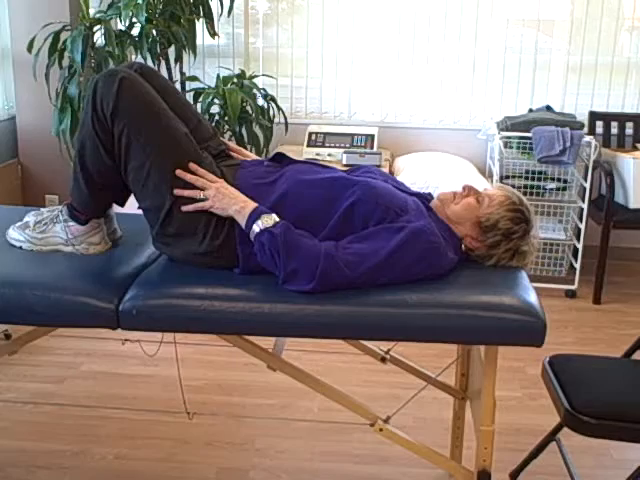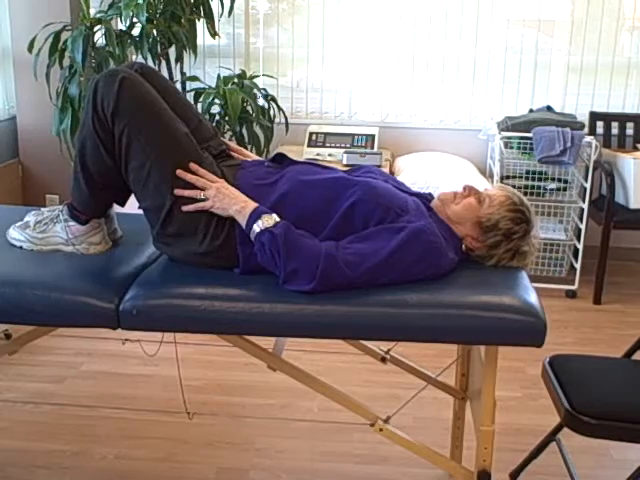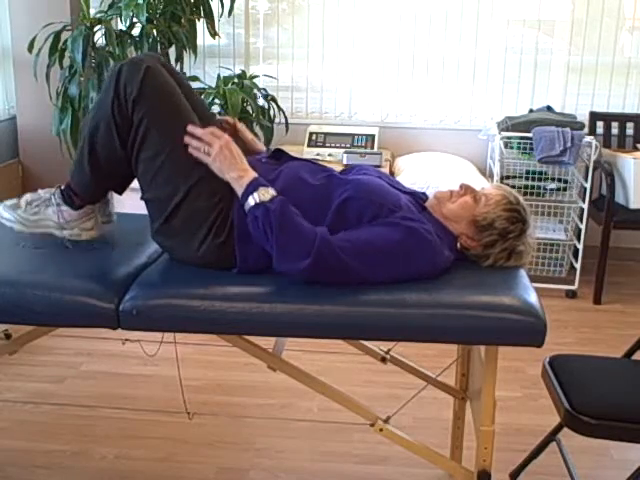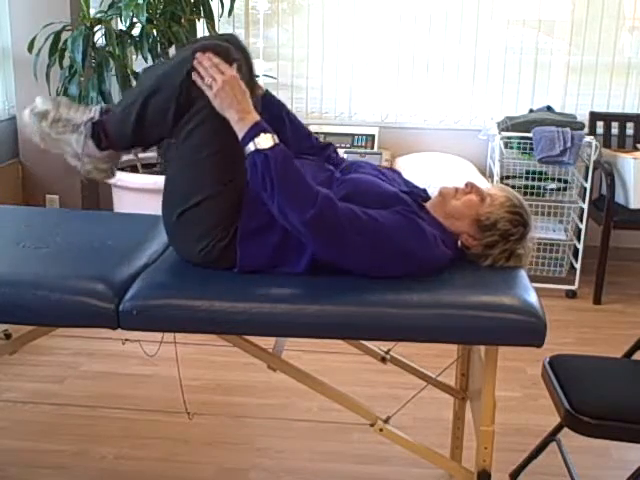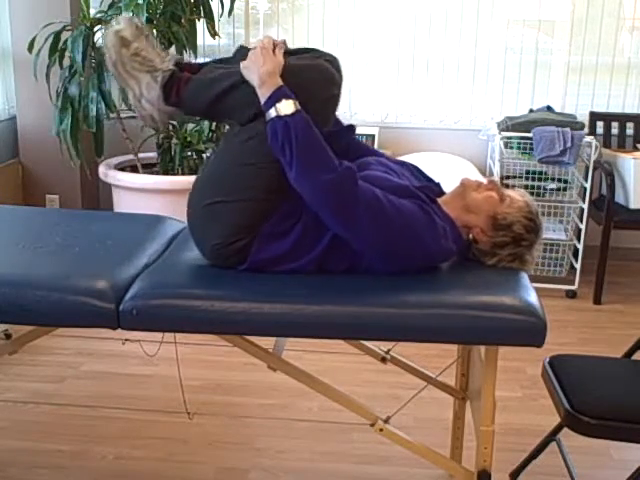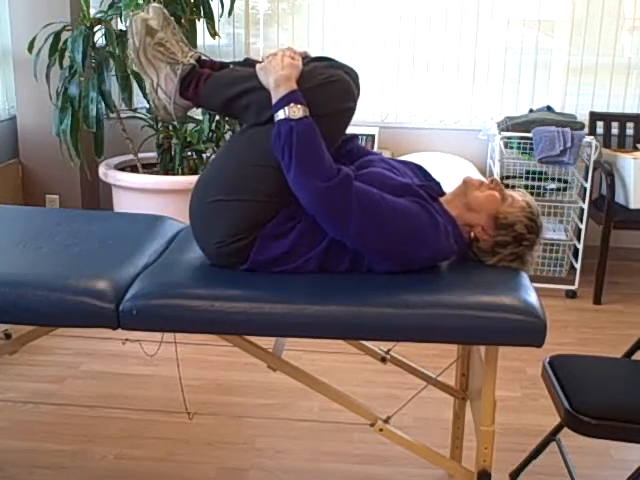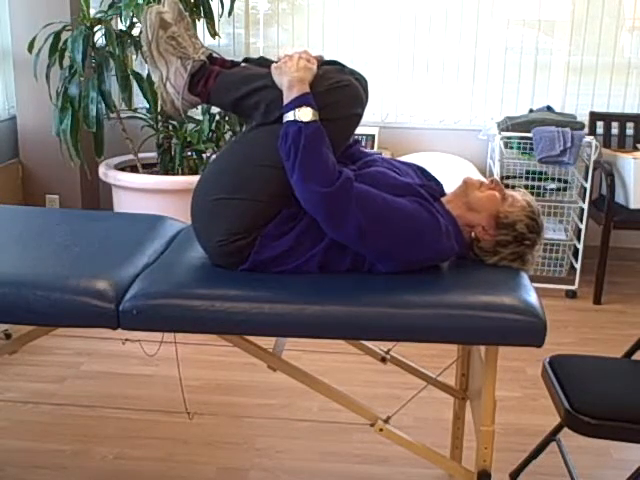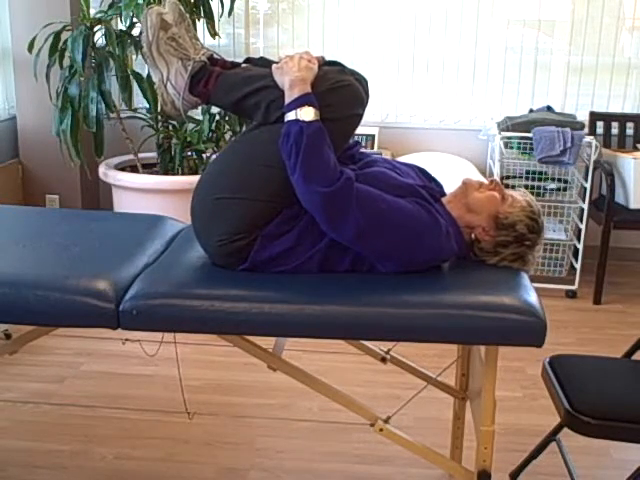
dt=0.5s
person 1, frame 1
left shoulder: (426, 244)
right shoulder: (421, 204)
left elbow: (314, 268)
left wrist: (243, 208)
right wrist: (258, 163)
left hip: (215, 228)
right hip: (237, 180)
left knee: (115, 91)
right knee: (134, 77)
left ankle: (83, 223)
right ankle: (93, 211)
person 1, frame 2
left shoulder: (424, 245)
right shoulder: (420, 204)
left elbow: (315, 269)
left wrist: (243, 208)
right wrist: (258, 163)
left hip: (216, 230)
right hip: (236, 182)
left knee: (115, 93)
right knee: (133, 75)
left ankle: (83, 224)
right ankle: (94, 209)
person 1, frame 3
left shoulder: (418, 245)
right shoulder: (417, 205)
left elbow: (306, 255)
left wrist: (241, 174)
right wrist: (256, 152)
left hip: (215, 229)
right hip: (239, 188)
left knee: (135, 82)
right knee: (147, 73)
left ankle: (77, 207)
right ankle: (87, 196)
person 1, frame 4
left shoulder: (413, 242)
right shoulder: (414, 199)
left elbow: (310, 212)
right elbow: (325, 159)
left wrist: (241, 115)
right wrist: (255, 95)
left hip: (216, 233)
right hip: (252, 192)
left knee: (200, 67)
right knee: (220, 52)
left ankle: (99, 141)
right ankle: (108, 128)
person 1, frame 5
left shoulder: (420, 234)
right shoulder: (427, 192)
left elbow: (327, 184)
right elbow: (346, 149)
left wrist: (271, 88)
right wrist: (283, 76)
left hip: (230, 234)
right hip: (271, 203)
left knee: (314, 78)
right knee: (317, 70)
left ankle: (171, 89)
right ankle: (182, 80)
person 1, frame 6
left shoulder: (419, 231)
right shoulder: (428, 198)
left elbow: (322, 187)
right elbow: (346, 156)
left wrist: (285, 91)
right wrist: (297, 81)
left hip: (232, 232)
left knee: (330, 89)
right knee: (330, 81)
left ankle: (191, 83)
right ankle: (201, 75)
person 1, frame 7
left shoulder: (421, 231)
right shoulder: (430, 200)
left elbow: (324, 191)
right elbow: (349, 159)
left wrist: (297, 92)
right wrist: (307, 86)
left hip: (234, 231)
right hip: (268, 210)
left knee: (336, 90)
right knee: (338, 84)
left ankle: (199, 79)
right ankle: (206, 71)
person 1, frame 8
left shoulder: (421, 233)
right shoulder: (431, 200)
left elbow: (324, 191)
right elbow: (346, 160)
left wrist: (299, 93)
right wrist: (307, 85)
left hip: (233, 227)
left knee: (336, 90)
right knee: (337, 84)
left ankle: (199, 81)
right ankle: (207, 70)
